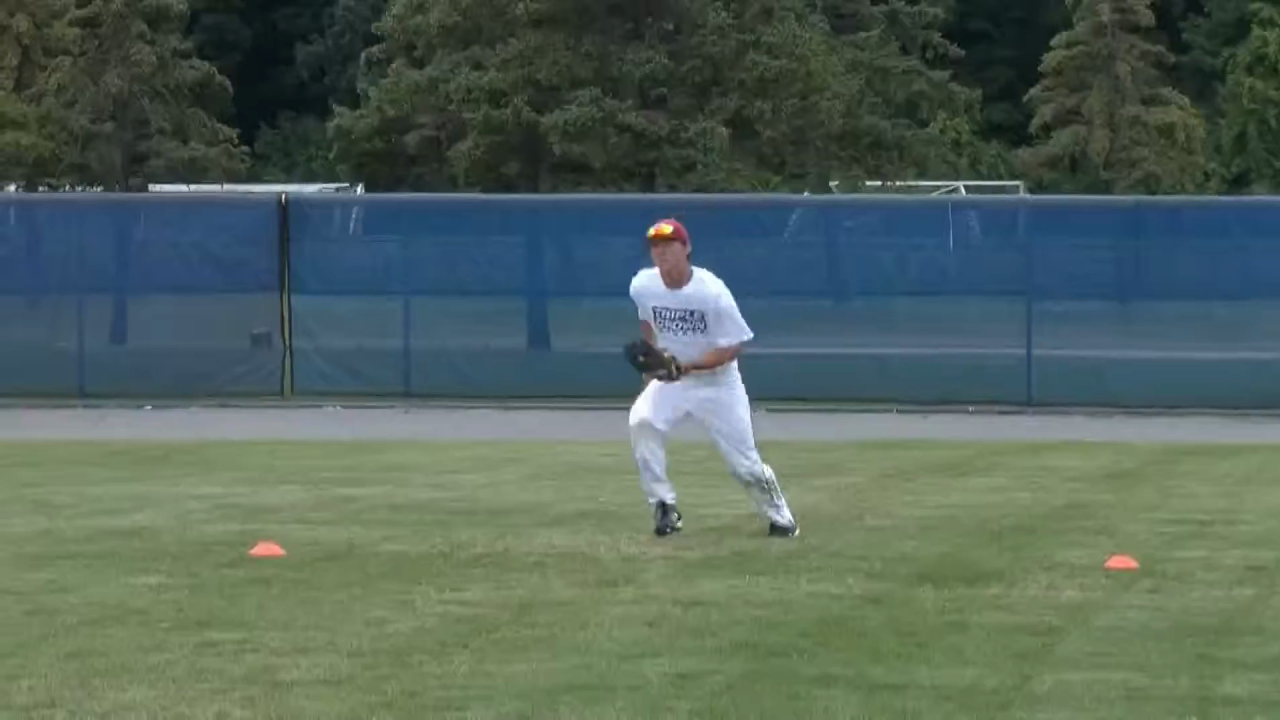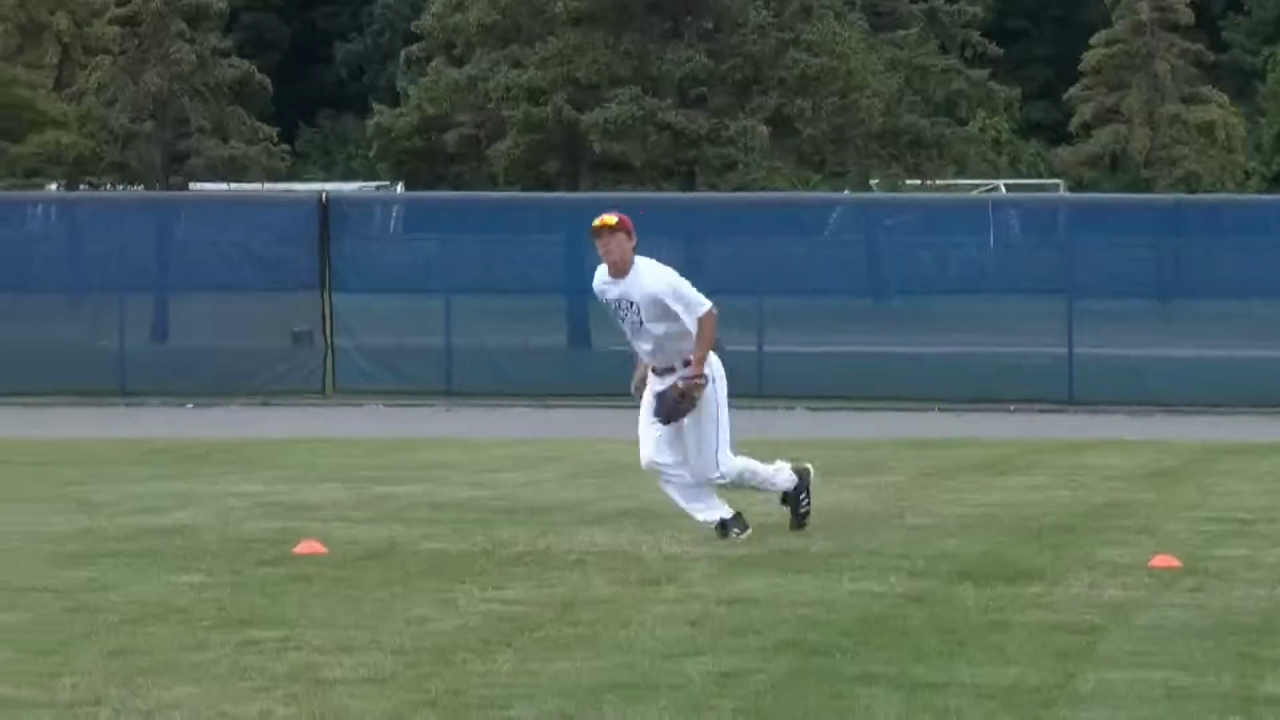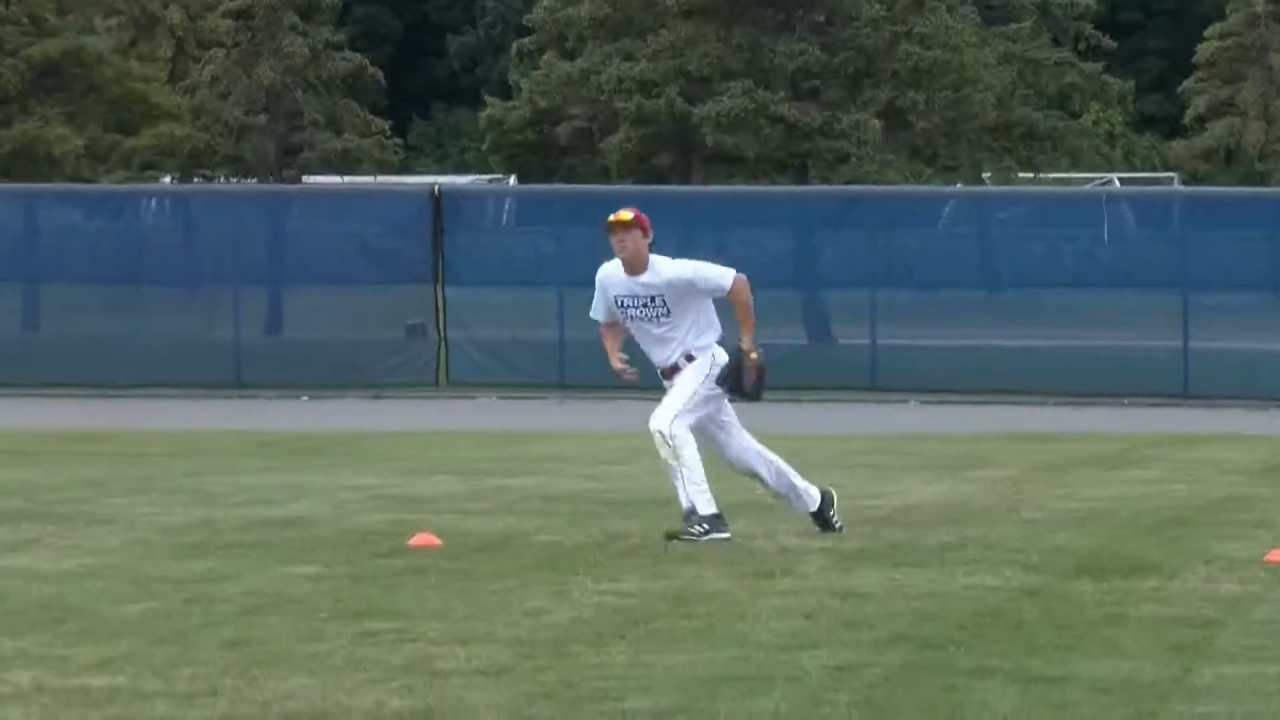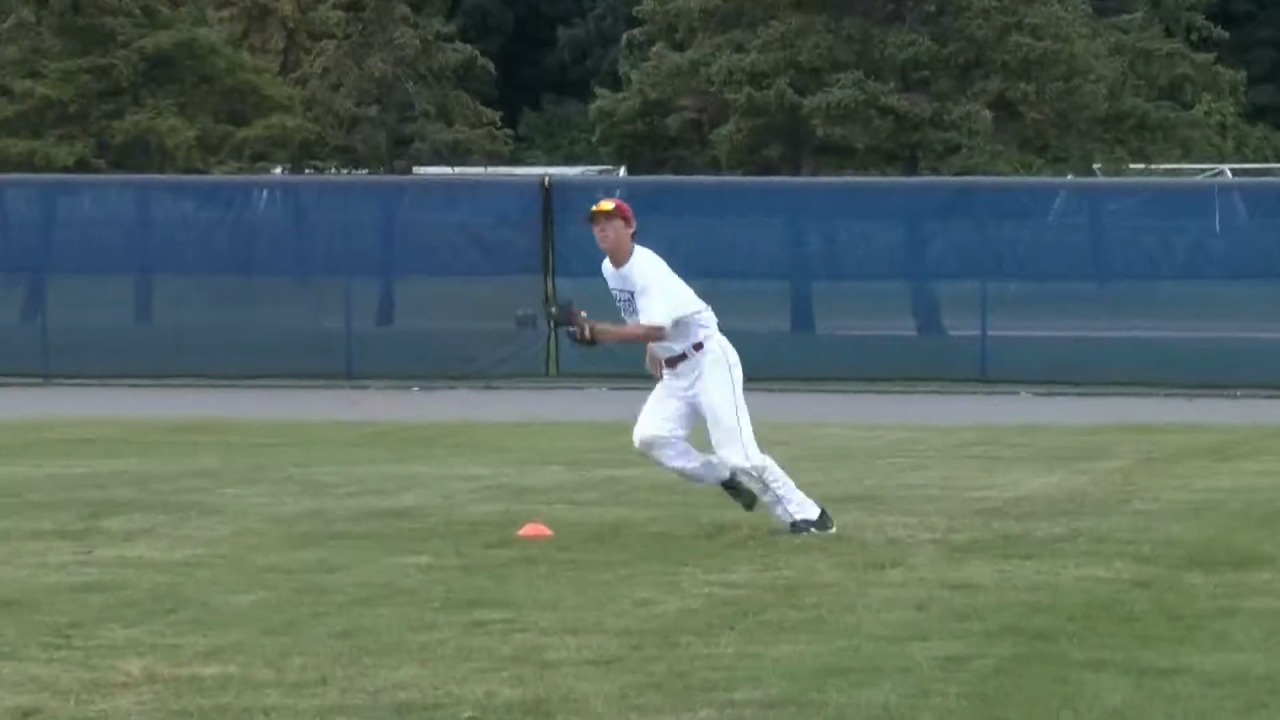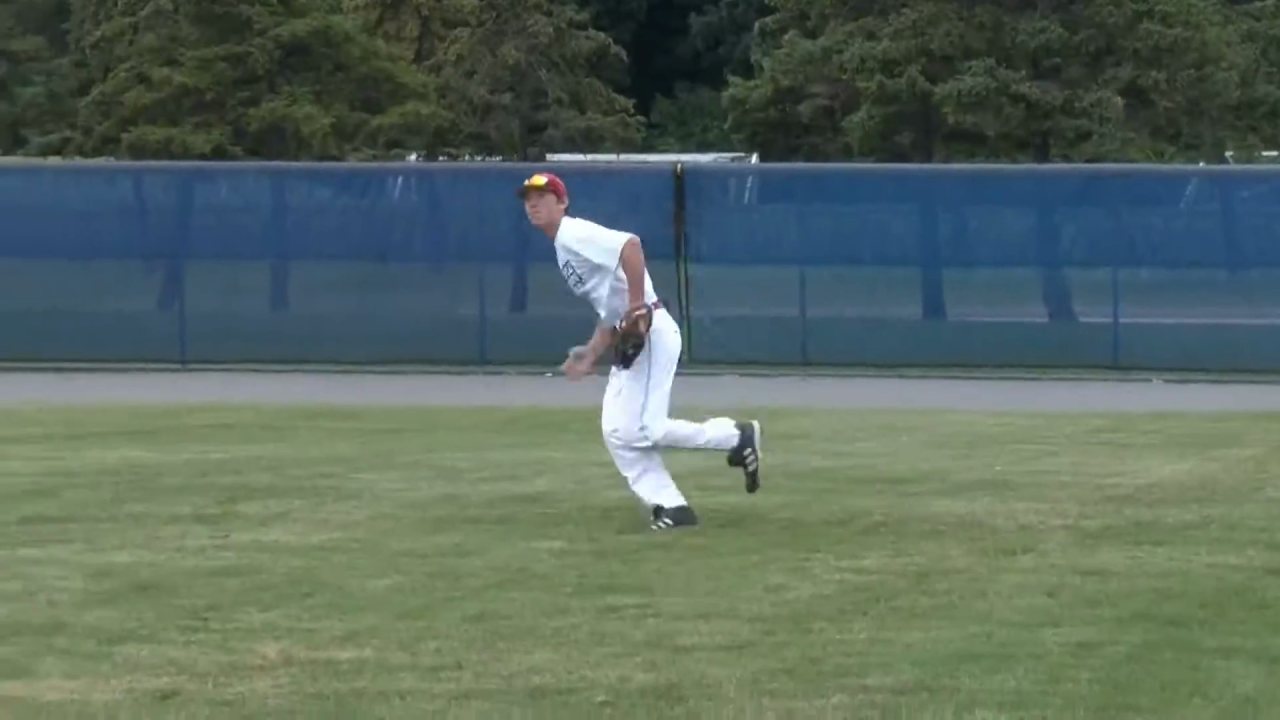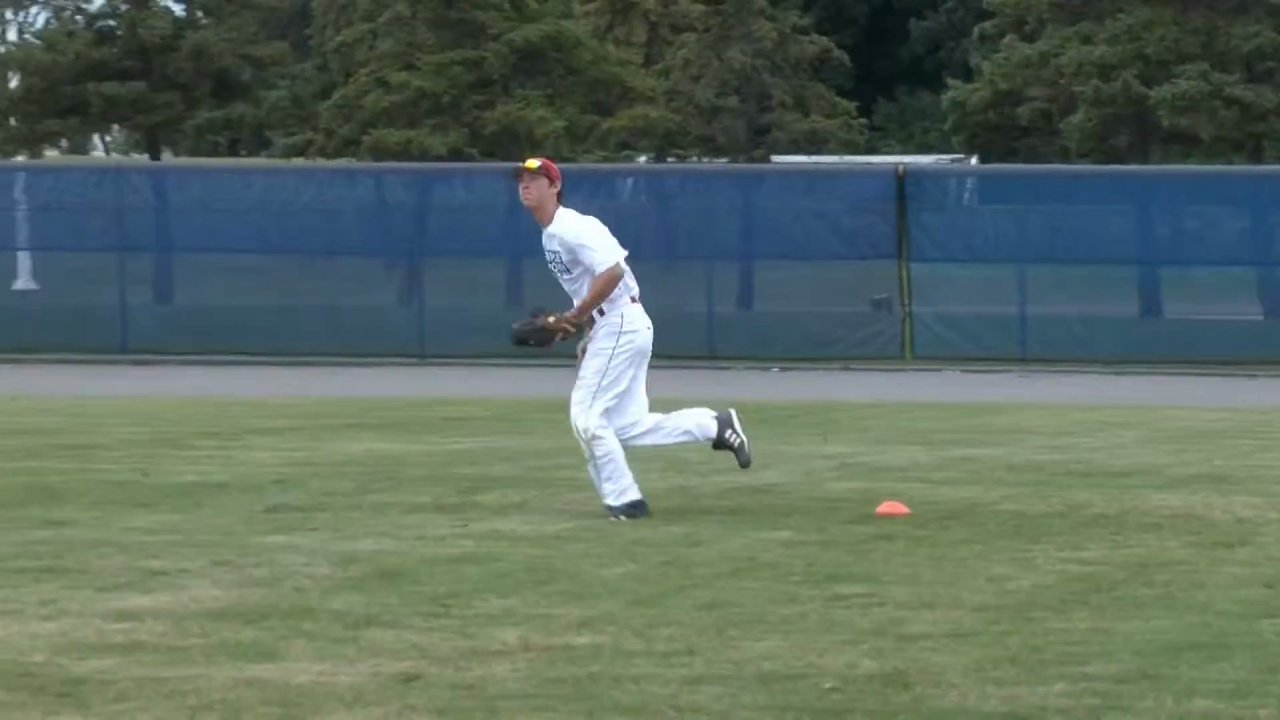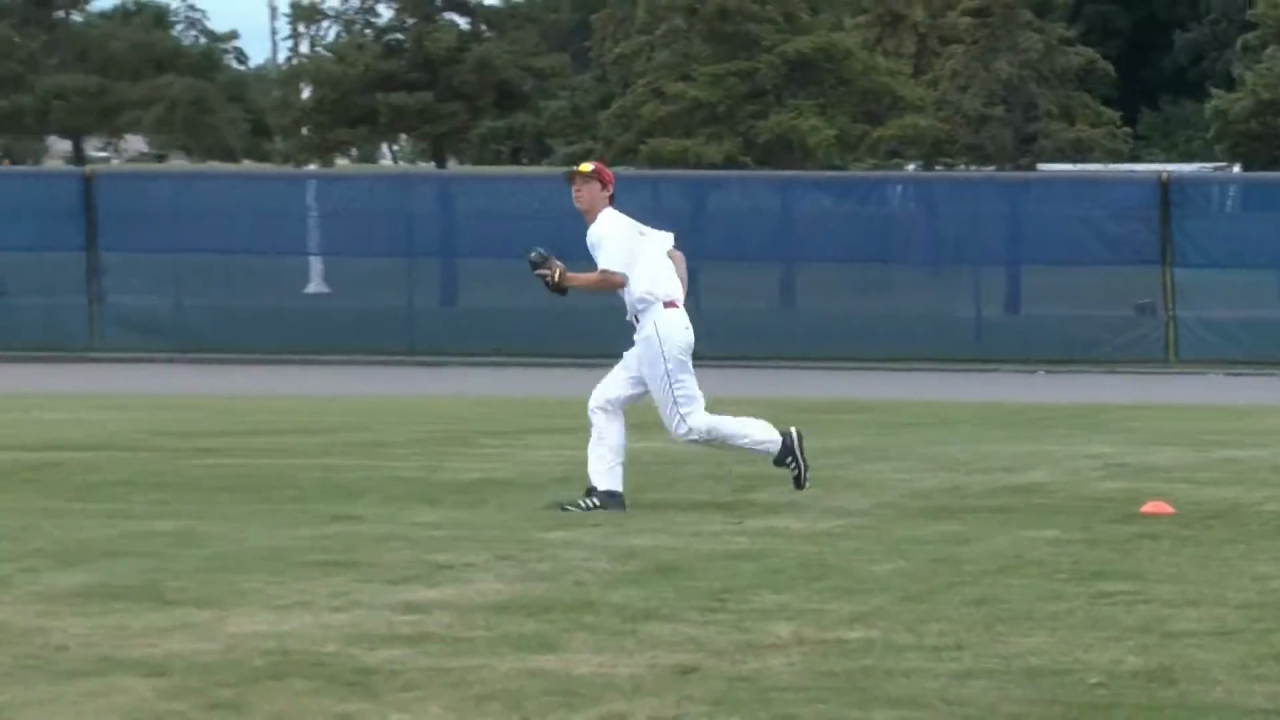
dt=0.2s
person 1, frame 1
left shoulder: (714, 293)
right shoulder: (642, 285)
left elbow: (732, 351)
left wrist: (683, 366)
left hip: (718, 381)
right hip: (672, 379)
left knee: (745, 466)
right knee: (641, 421)
left ankle: (780, 517)
right ankle: (663, 505)
person 1, frame 2
left shoulder: (656, 280)
right shoulder: (601, 281)
left elbow: (708, 314)
left wrist: (696, 372)
left hip: (697, 375)
right hip: (660, 379)
left knee: (715, 470)
right knee: (655, 461)
left ankle: (791, 479)
right ankle: (724, 518)
person 1, frame 3
left shoulder: (676, 273)
right shoulder: (607, 276)
left elbow: (738, 282)
right elbow: (608, 323)
left wrist: (747, 342)
right wrist: (613, 355)
left hip: (705, 367)
right hip: (674, 378)
left knee: (665, 426)
right knee: (740, 454)
left ankle: (707, 518)
right ankle: (814, 501)
person 1, frame 4
left shoulder: (646, 270)
right shoulder: (610, 268)
left elbow: (655, 330)
left wrist: (599, 332)
left hip: (710, 361)
right hip: (676, 371)
left knee: (736, 455)
right knee: (649, 438)
left ankle: (807, 516)
right ankle: (727, 479)
person 1, frame 5
left shoulder: (575, 234)
right shoulder: (564, 243)
left elbow: (631, 245)
left wrist: (637, 309)
right wrist: (592, 355)
left hip: (651, 334)
left knee: (637, 432)
right knee: (617, 432)
left ankle: (735, 436)
right ankle: (671, 507)
person 1, frame 6
left shoulder: (572, 226)
right shoulder: (549, 233)
left elbow: (612, 274)
left wrist: (572, 318)
right wrist: (590, 334)
left hip: (622, 325)
right hip: (610, 329)
left knee: (588, 419)
right knee: (624, 427)
left ankle: (625, 501)
right ankle: (715, 425)
person 1, frame 7
left shoulder: (605, 227)
right shoulder: (625, 226)
left elbow: (614, 278)
right elbow: (676, 256)
left wrist: (564, 279)
right wrist: (676, 304)
left hip: (659, 330)
right hip: (656, 333)
left knee: (686, 424)
right knee: (603, 403)
left ankle: (778, 443)
right ankle: (607, 492)
